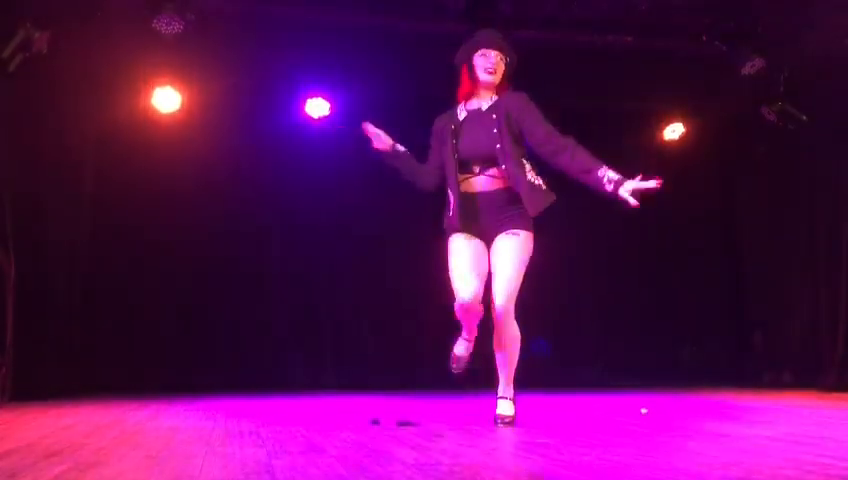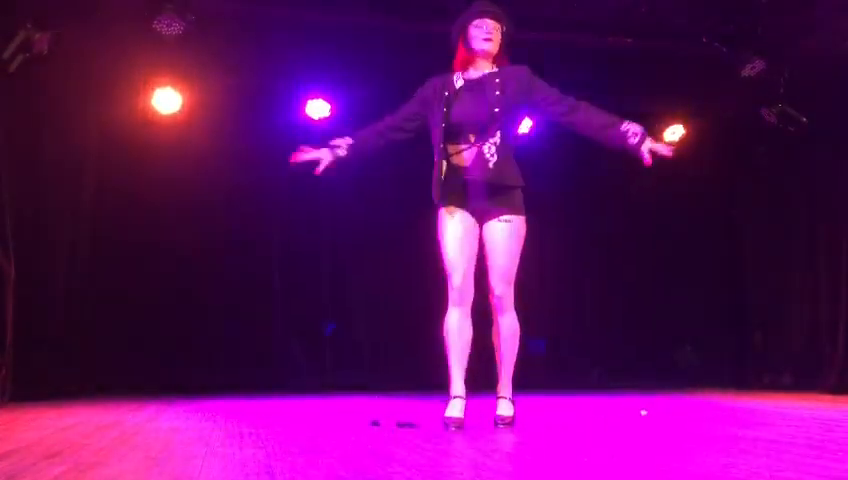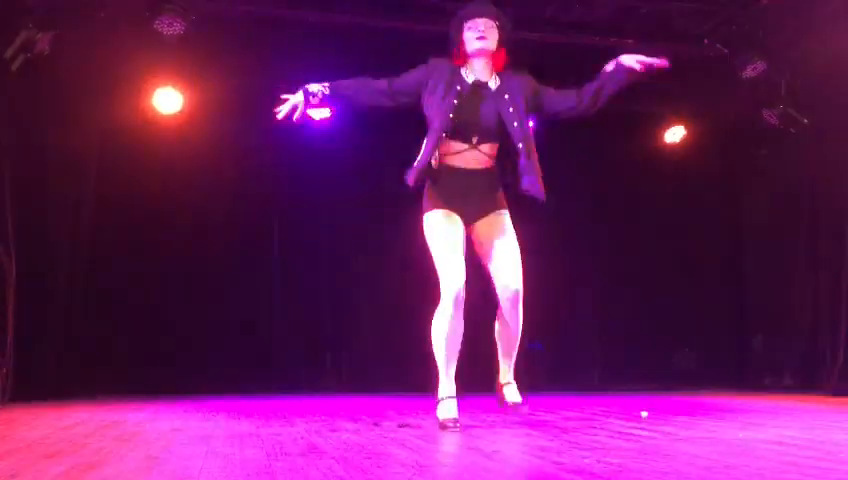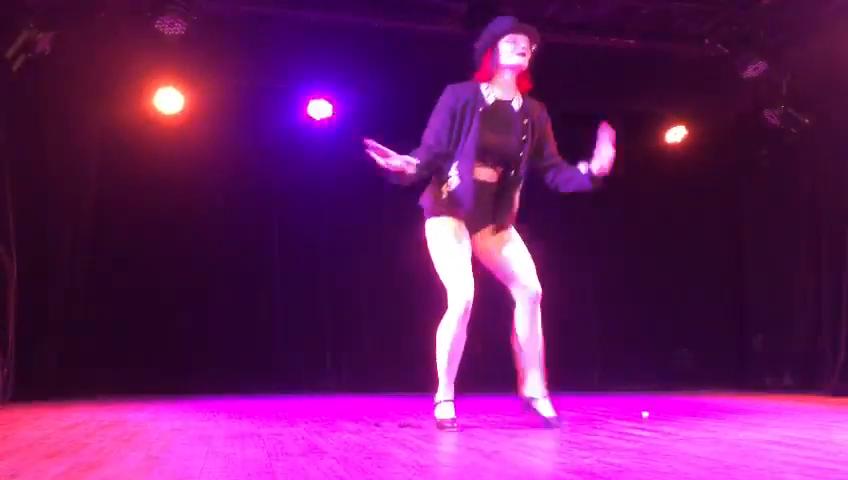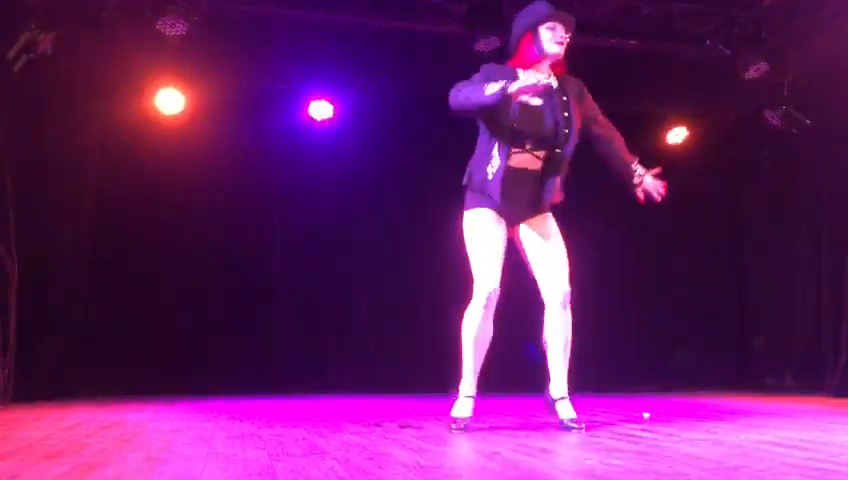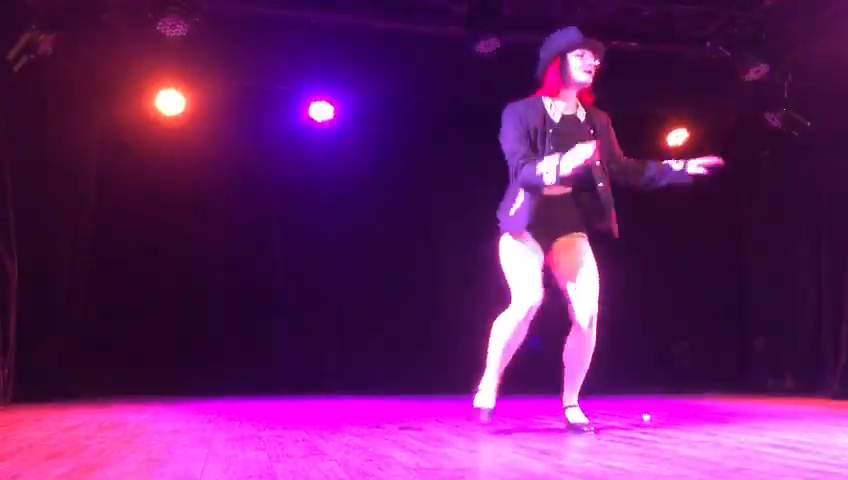
dt=0.3s
person 1, frame 1
left shoulder: (514, 106)
right shoulder: (447, 123)
left elbow: (559, 149)
right elbow: (429, 180)
left wrist: (613, 182)
right wrist: (392, 149)
left hip: (511, 220)
right hip: (466, 222)
left knee: (502, 307)
right knee: (466, 299)
left ankle: (506, 394)
right ankle: (466, 337)
person 1, frame 2
left shoulder: (515, 79)
right shoulder: (438, 87)
left elbow: (570, 111)
right elbow: (393, 126)
left wrist: (631, 135)
right wrist: (340, 149)
left hip: (501, 197)
right hip: (457, 199)
left knee: (501, 298)
right knee: (459, 292)
left ankle: (504, 395)
right ankle: (457, 396)
person 1, frame 3
left shoulder: (518, 85)
right shoulder: (439, 74)
left elbow: (576, 104)
right elbow: (381, 91)
left wrist: (619, 68)
right wrist: (314, 93)
left hip: (489, 201)
right hip: (444, 196)
left knee: (511, 292)
right knee: (454, 291)
left ankle: (506, 378)
right ankle: (447, 396)
person 1, frame 4
left shoulder: (535, 112)
right shoulder: (460, 96)
left elbow: (554, 175)
right elbow: (430, 153)
left wrist: (593, 169)
right wrist: (406, 165)
left hip: (494, 216)
right hip: (448, 211)
left knee: (529, 291)
right knee: (462, 299)
left ankle: (533, 386)
right ankle: (445, 397)
person 1, frame 5
left shoulder: (570, 90)
right shoulder: (497, 77)
left elbow: (604, 135)
right elbow: (460, 98)
left wrist: (637, 174)
right wrist: (509, 87)
left hip: (535, 205)
right hip: (489, 199)
left knee: (559, 292)
right knee: (487, 291)
left ankle: (559, 395)
right ankle: (466, 394)
person 1, frame 6
left shoulder: (596, 121)
right shoulder: (521, 113)
left elbow: (629, 172)
right elbow: (521, 170)
left wrist: (682, 168)
right wrist: (562, 165)
left hip: (568, 227)
right hip: (524, 226)
left knee: (587, 314)
right knee: (527, 301)
left ankle: (571, 403)
right ankle: (489, 386)
